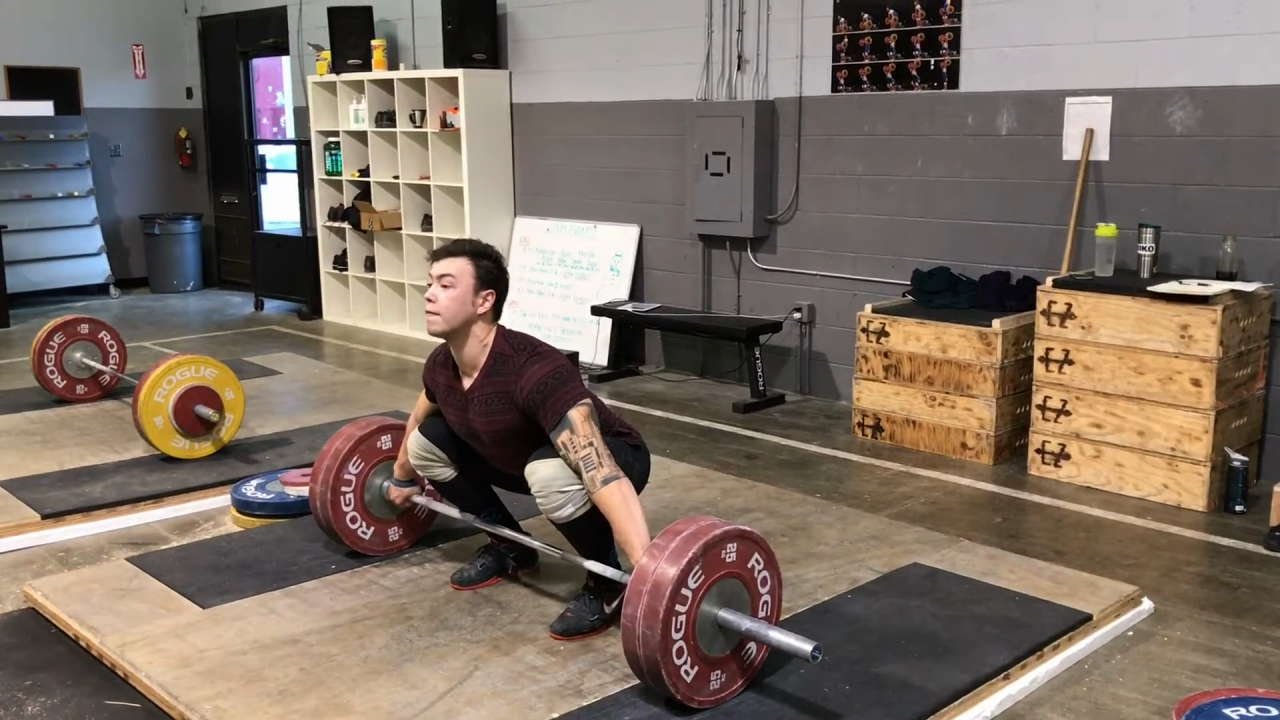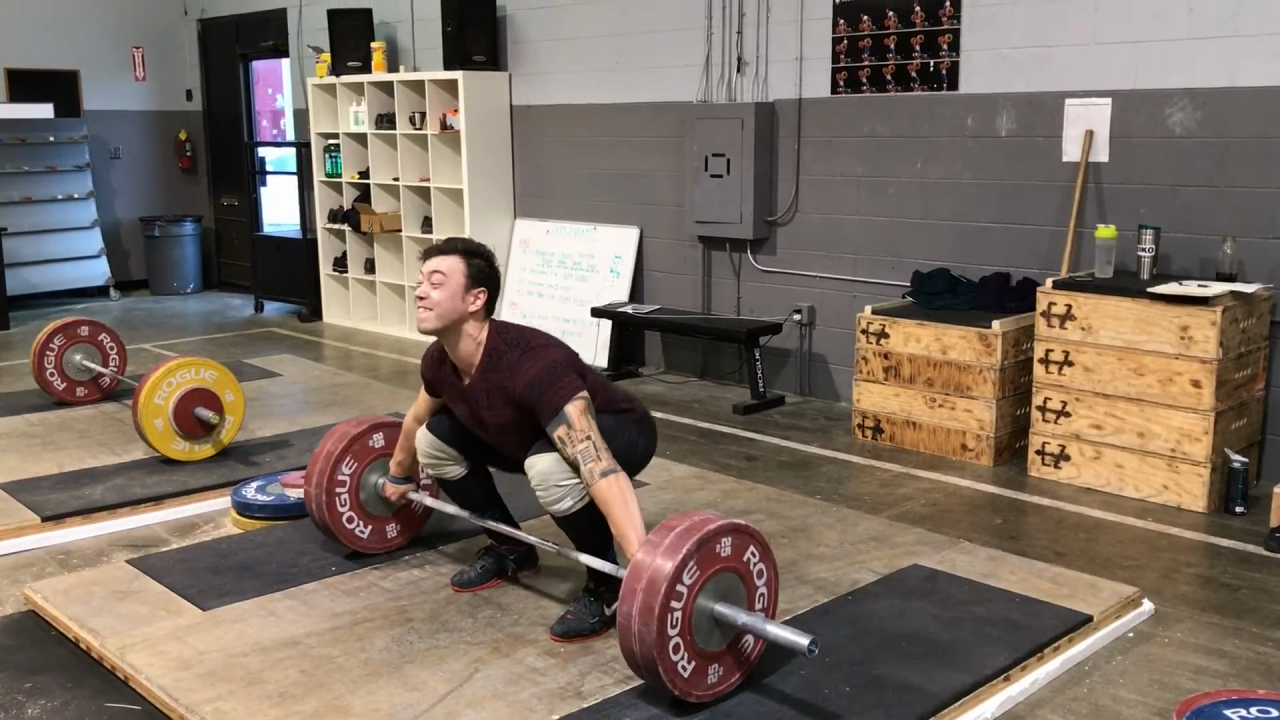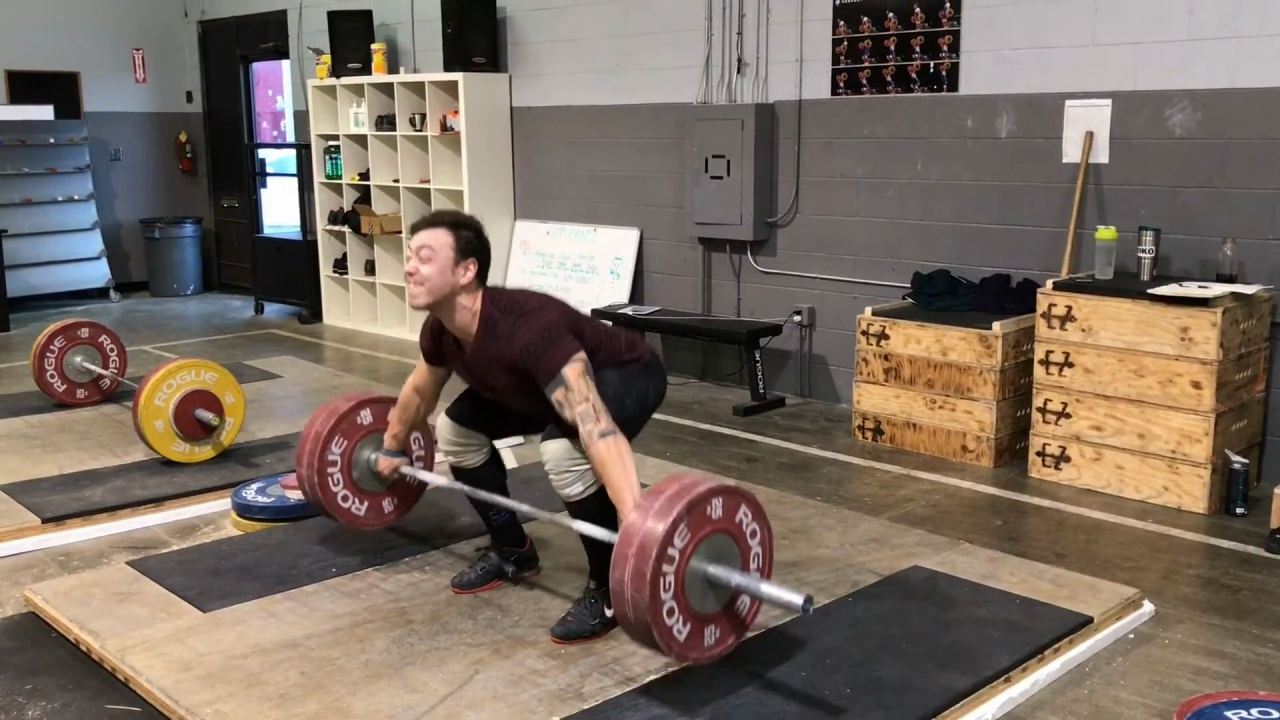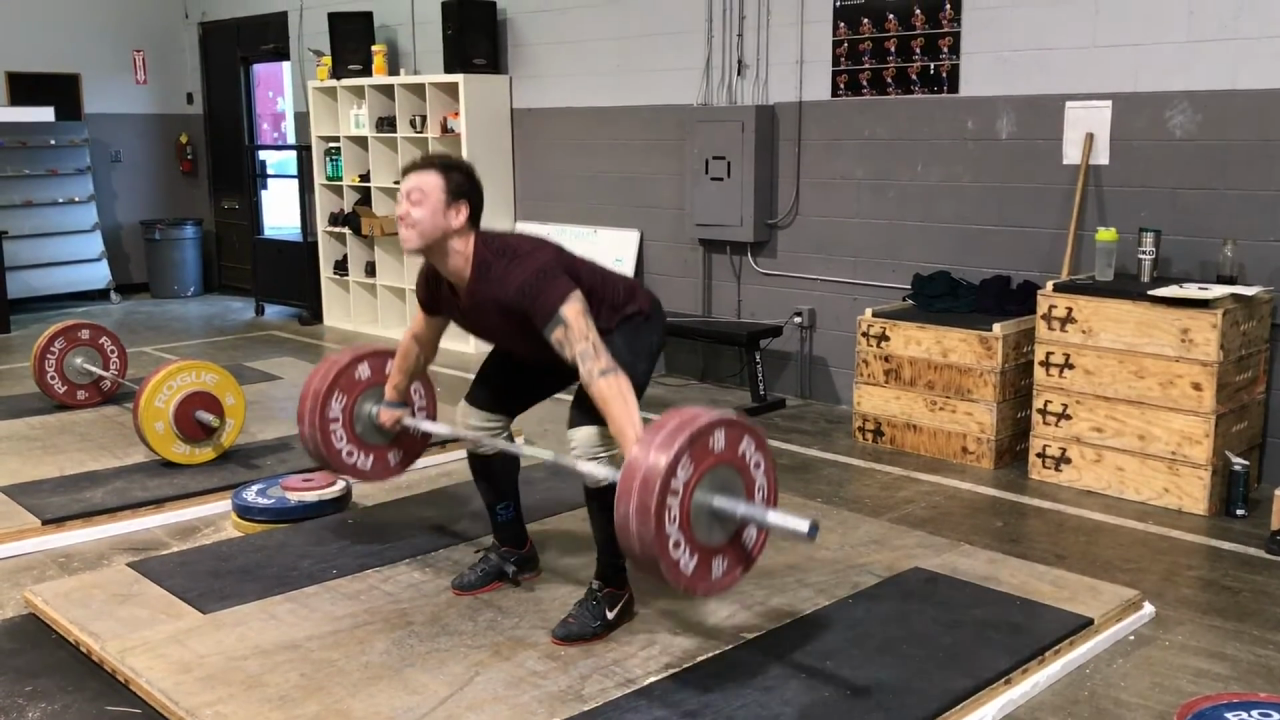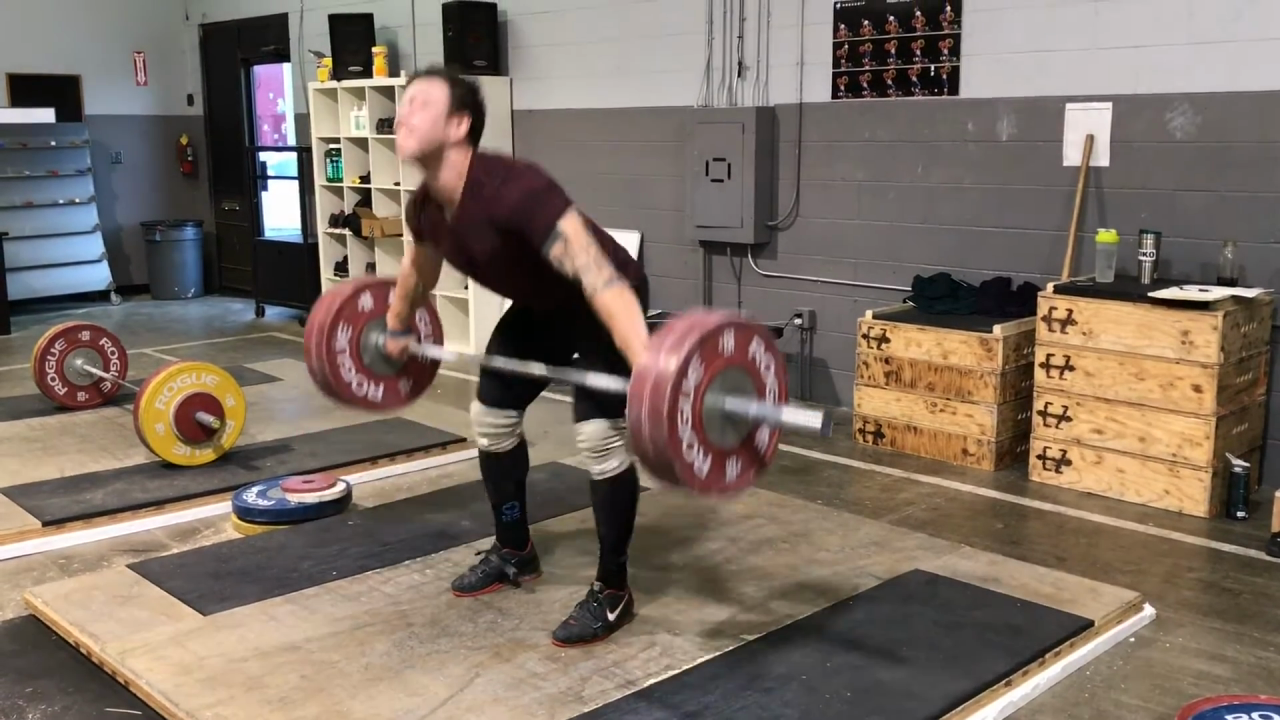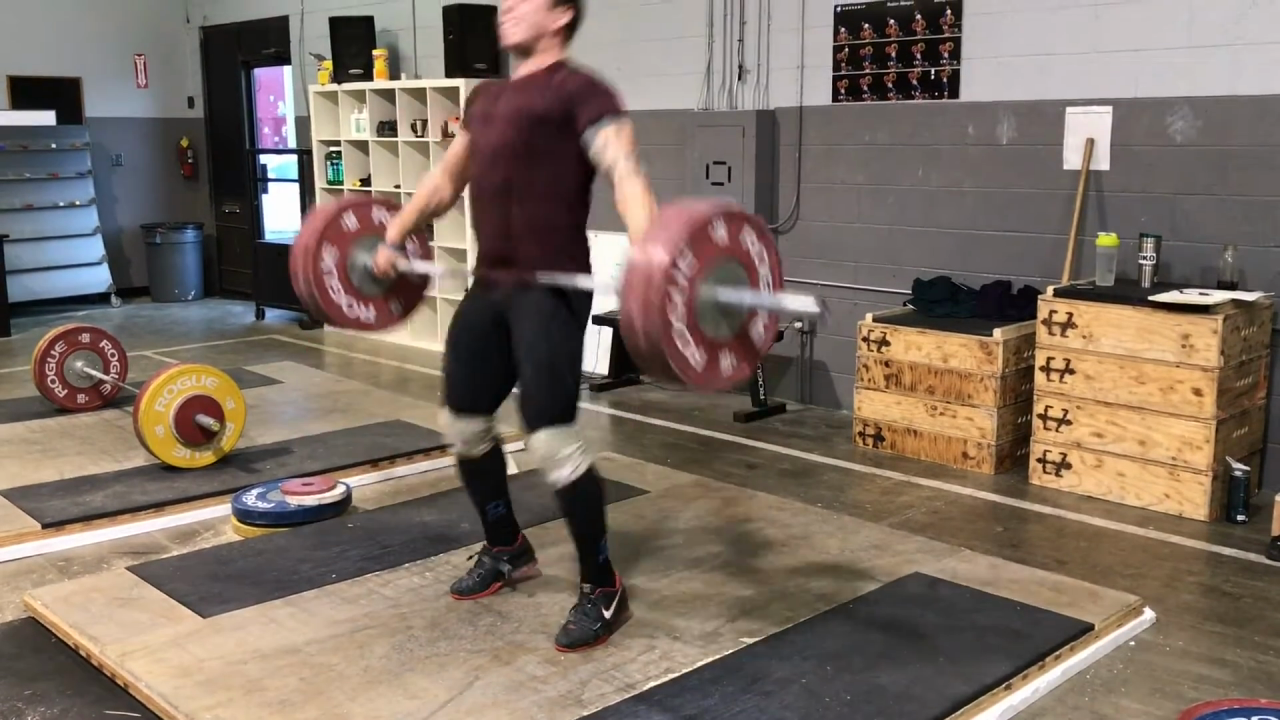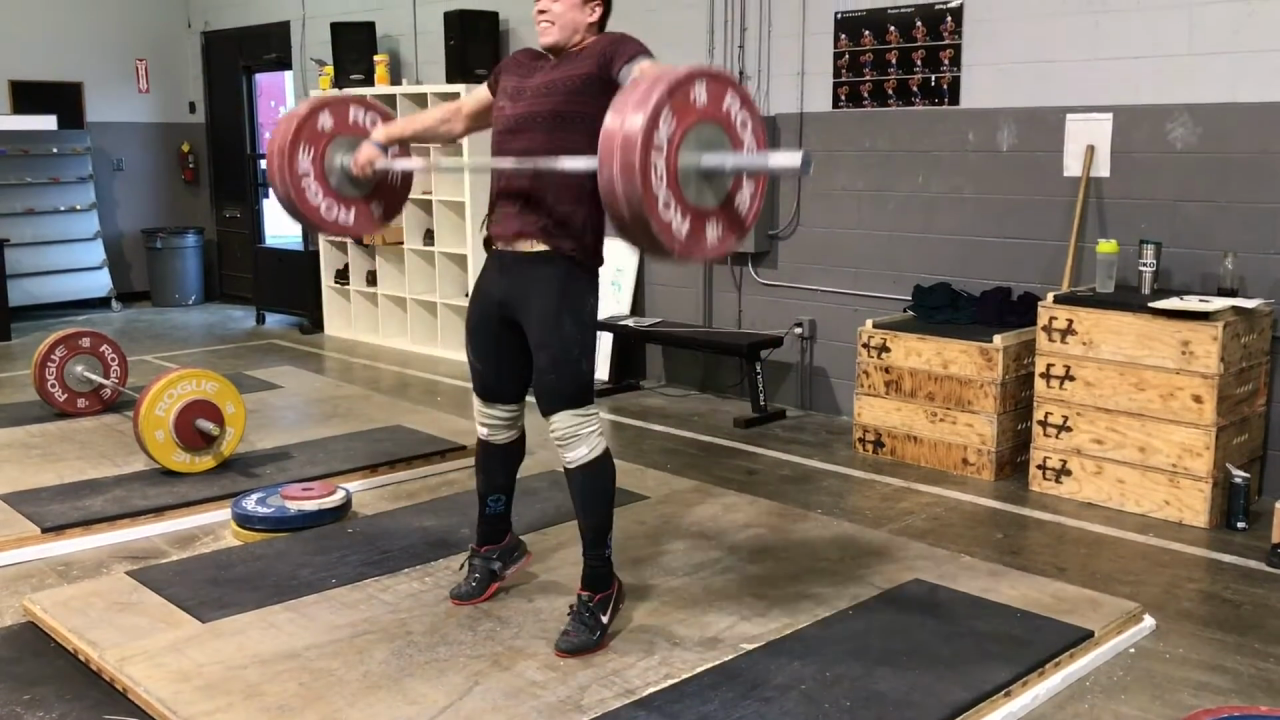
dt=0.2s
person 1, frame 1
left shoulder: (535, 371)
right shoulder: (441, 366)
left elbow: (601, 473)
right elbow: (419, 419)
right wrist: (402, 476)
left hip: (615, 457)
left knee: (552, 474)
right knee: (427, 442)
left ankle: (608, 585)
right ankle: (510, 546)
person 1, frame 2
left shoulder: (532, 364)
right shoulder: (440, 360)
left elbow: (599, 468)
right elbow: (419, 418)
right wrist: (399, 474)
left hip: (619, 427)
left knee: (549, 467)
right knee: (434, 441)
left ankle: (608, 588)
right ankle: (510, 549)
person 1, frame 3
left shoulder: (528, 328)
right shoulder: (440, 330)
left elbow: (598, 429)
right elbow: (419, 391)
right wrist: (392, 448)
left hip: (624, 372)
left knee: (563, 453)
right knee: (456, 431)
left ankle: (607, 590)
right ankle: (511, 550)
person 1, frame 4
left shoulder: (522, 269)
right shoulder: (435, 280)
left elbow: (595, 365)
right elbow: (418, 341)
right wrist: (393, 399)
left hip: (624, 323)
left knee: (590, 439)
right knee: (477, 417)
left ankle: (612, 591)
right ankle: (512, 551)
person 1, frame 5
left shoulder: (512, 191)
right shoulder: (425, 202)
left elbow: (600, 276)
right elbow: (418, 269)
right wrist: (396, 328)
left hip: (593, 304)
right hip: (536, 305)
left knee: (598, 436)
right knee: (490, 420)
left ankle: (611, 592)
right ankle: (512, 551)
person 1, frame 6
left shoulder: (576, 88)
right shoulder: (489, 94)
left elbow: (623, 171)
right elbow: (447, 174)
right wrist: (392, 238)
left hip: (549, 289)
right hip: (490, 286)
left knee: (550, 442)
right knee: (464, 426)
left ankle: (601, 588)
right ankle: (507, 550)
person 1, frame 7
left shoulder: (610, 55)
right shoulder: (518, 67)
right elbow: (459, 115)
right wrist: (382, 138)
left hip: (558, 269)
right hip: (499, 266)
left knee: (572, 425)
right knee: (493, 417)
left ankle: (599, 589)
right ankle: (495, 546)
